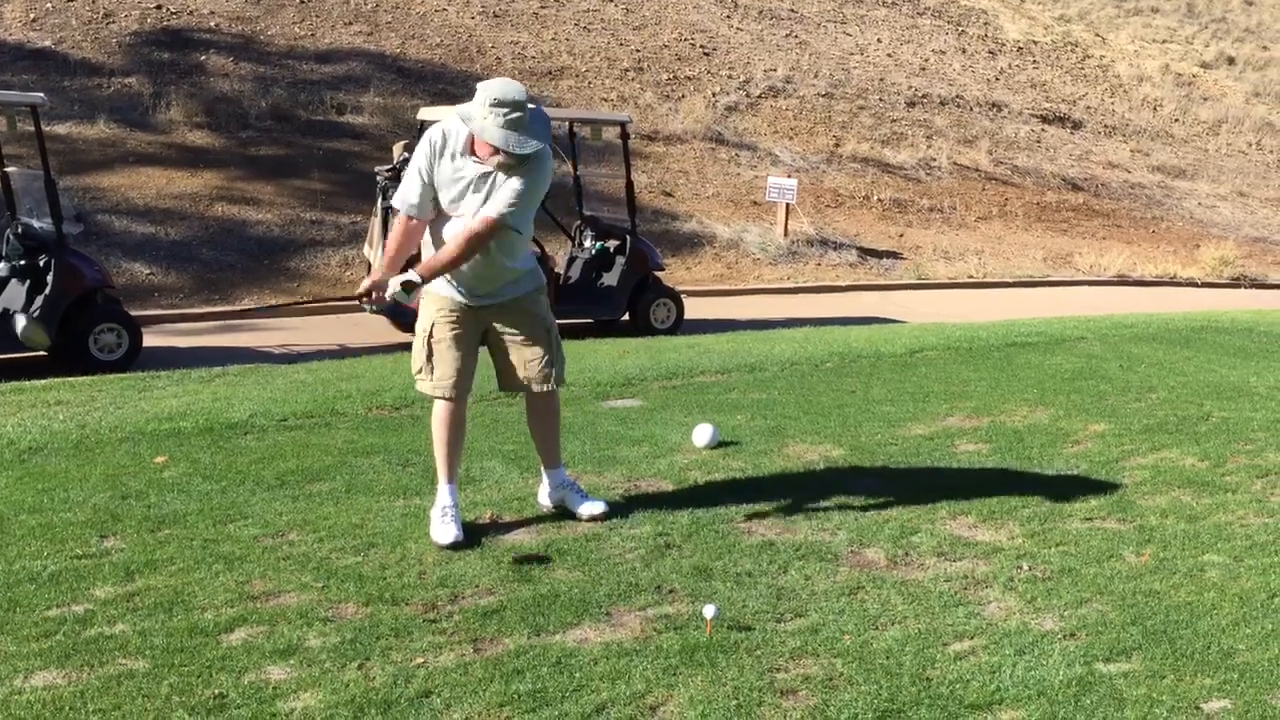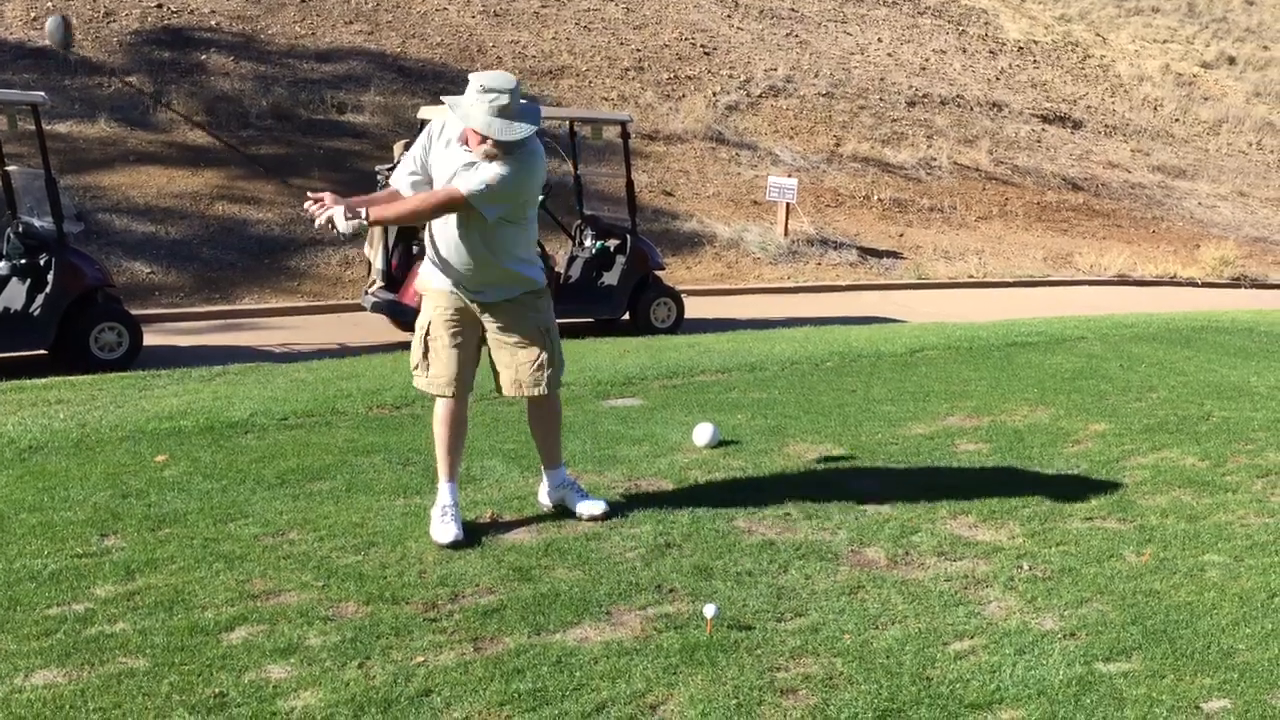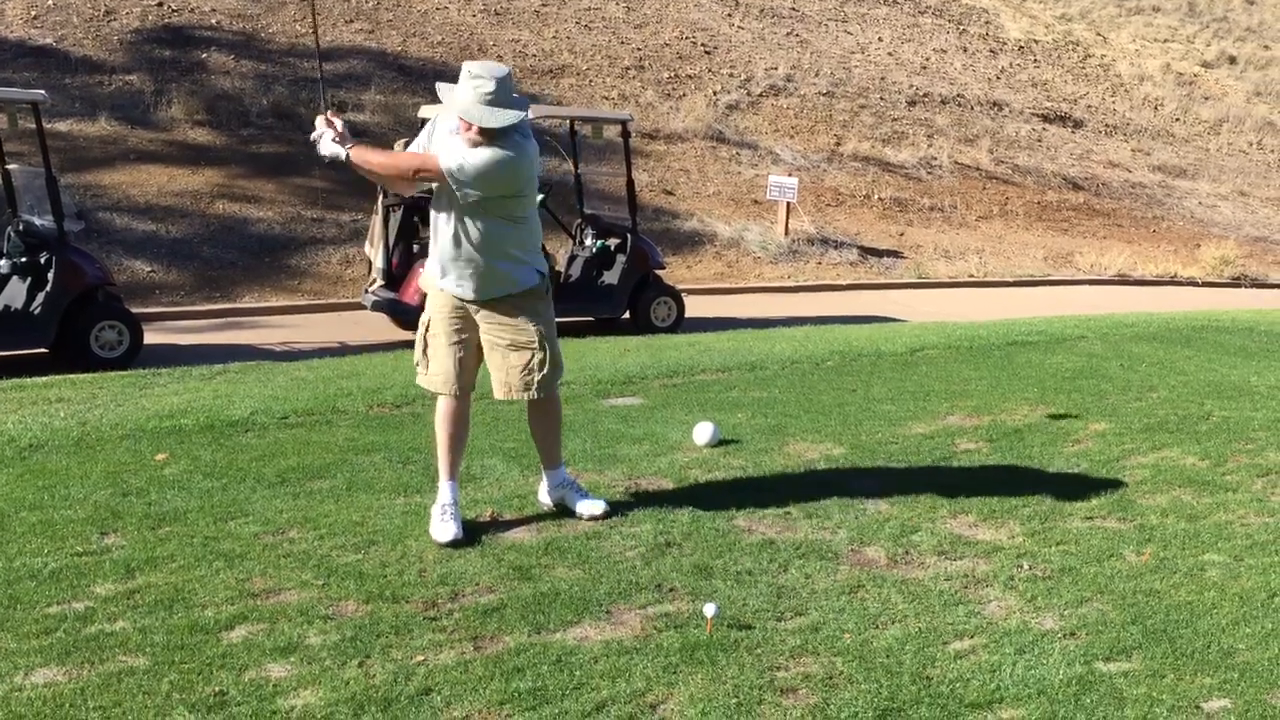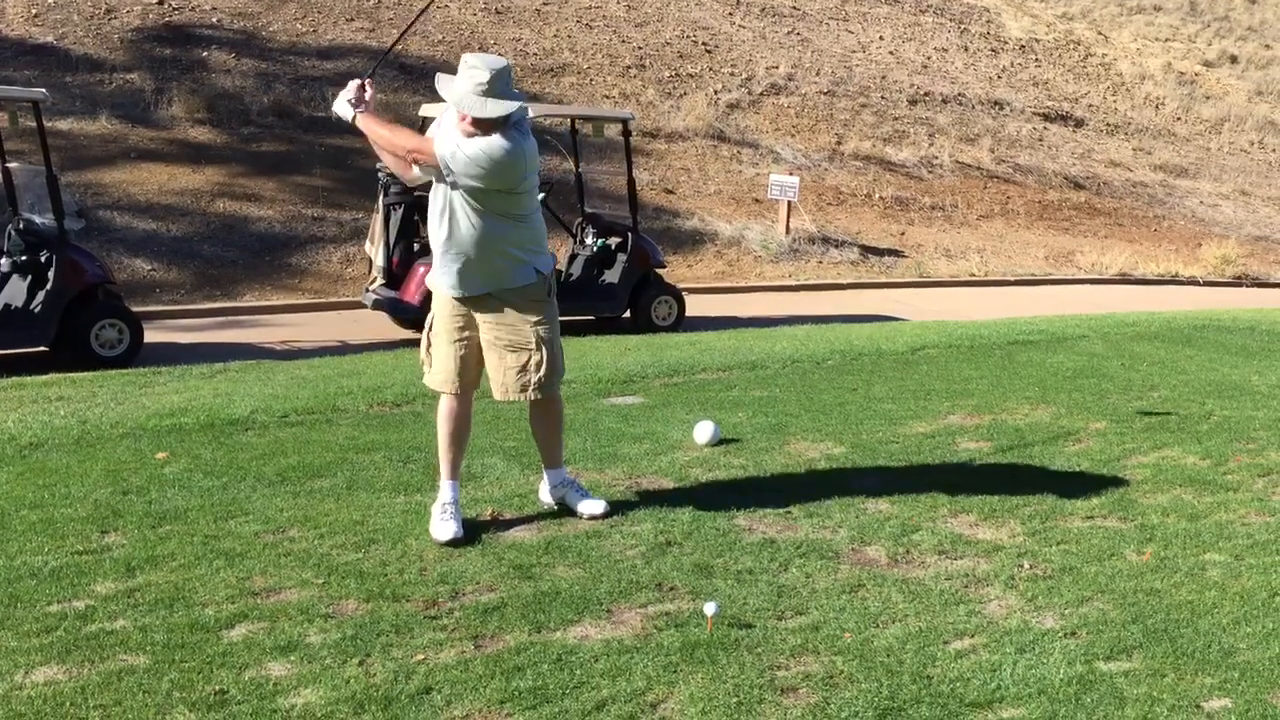
dt=0.1s
person 1, frame 1
left shoulder: (534, 159)
right shoulder: (439, 141)
left elbow: (479, 231)
right elbow: (411, 217)
left wrist: (416, 276)
right wrist: (385, 270)
left hip: (515, 287)
right hip: (447, 289)
left knee: (541, 384)
right knee: (449, 392)
left ankle: (556, 483)
right ankle: (446, 499)
person 1, frame 2
left shoulder: (523, 159)
right shoulder: (439, 132)
left elbow: (441, 202)
right elbow: (403, 191)
left wrist: (362, 217)
right wrist: (352, 205)
left hip: (514, 290)
right hip: (448, 287)
left knee: (543, 387)
right knee: (449, 392)
left ankle: (556, 482)
right ankle: (446, 499)
person 1, frame 3
left shoulder: (512, 151)
right shoulder: (443, 124)
left elbow: (419, 167)
right elbow: (405, 178)
left wrist: (345, 150)
right wrist: (348, 145)
left hip: (515, 290)
right hip: (451, 286)
left knee: (540, 388)
right knee: (452, 390)
left ankle: (555, 481)
right ankle: (446, 497)
person 1, frame 4
left shoulder: (506, 150)
right shoulder: (451, 121)
left elbow: (414, 148)
right elbow: (412, 171)
left wrist: (358, 115)
right wrist: (367, 117)
left hip: (517, 288)
right hip: (455, 284)
left knee: (542, 388)
right knee: (454, 389)
left ankle: (556, 480)
right ankle: (447, 495)
